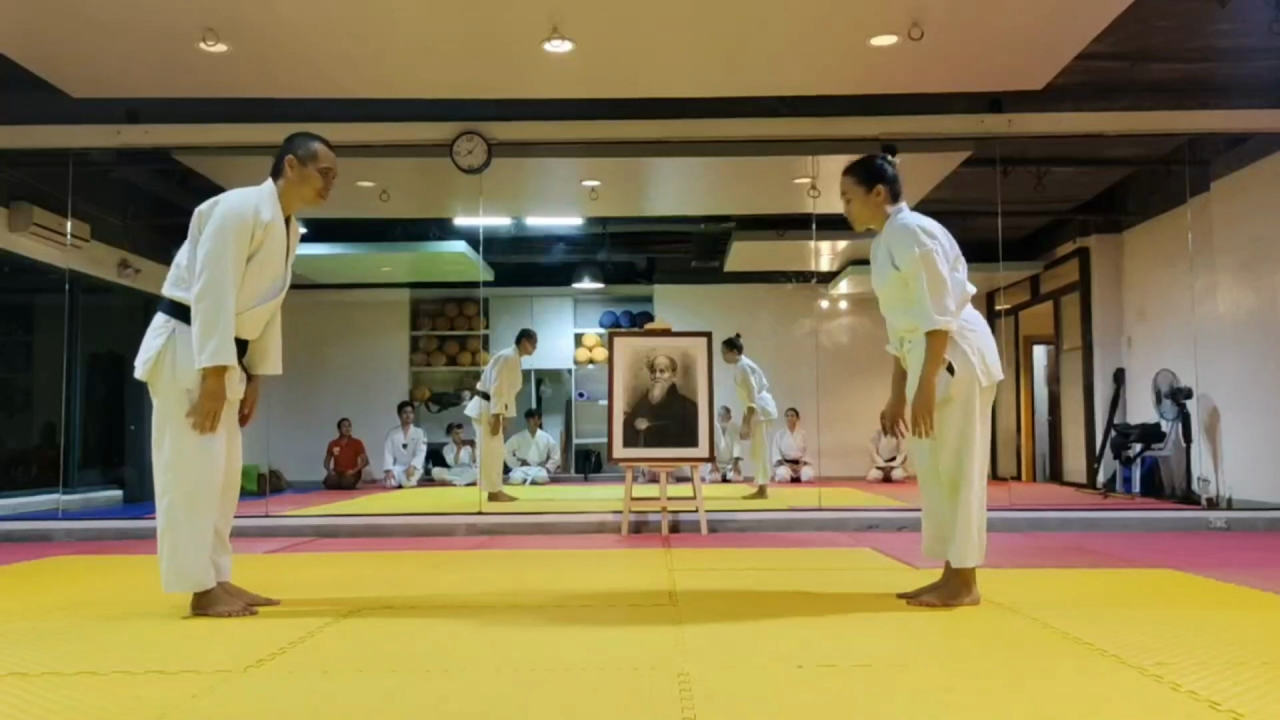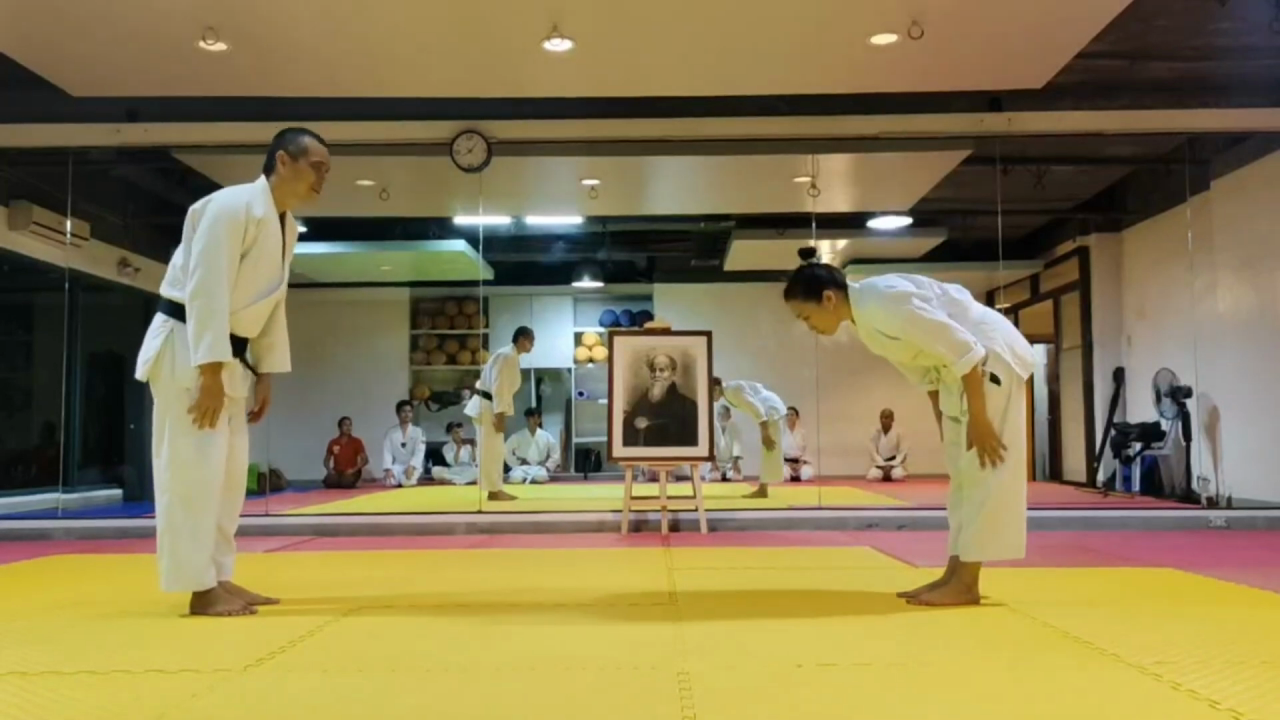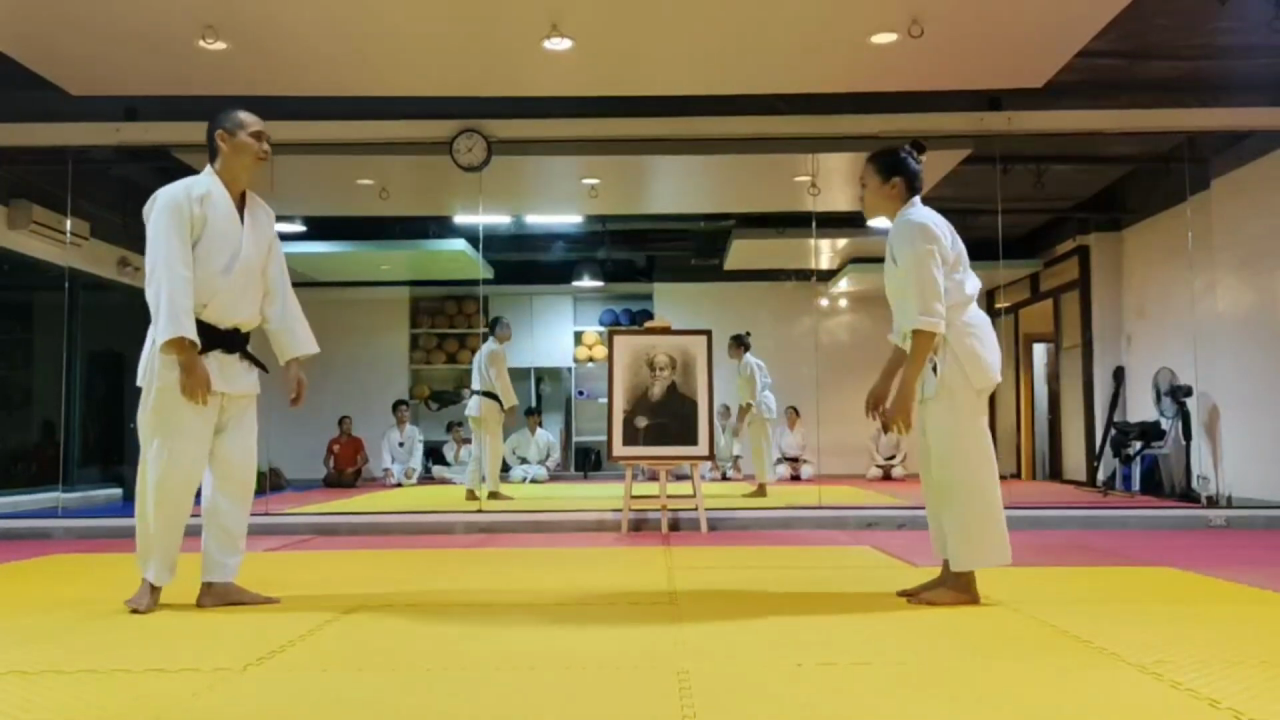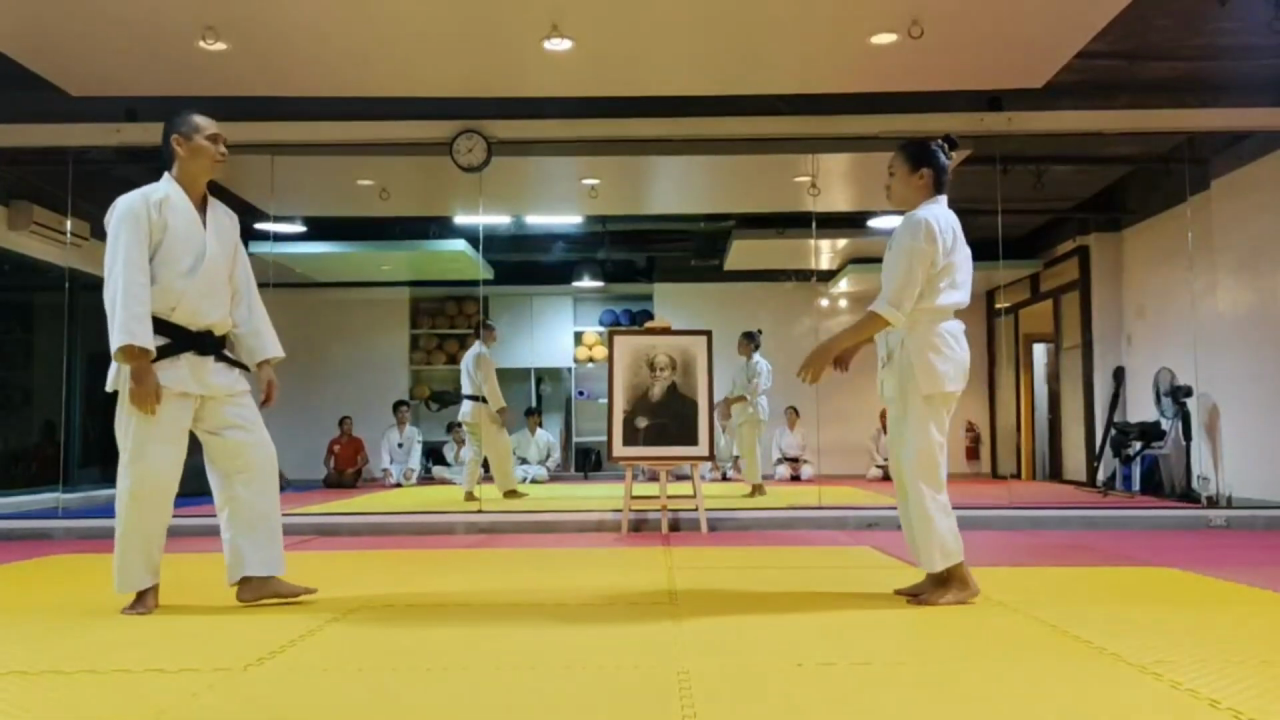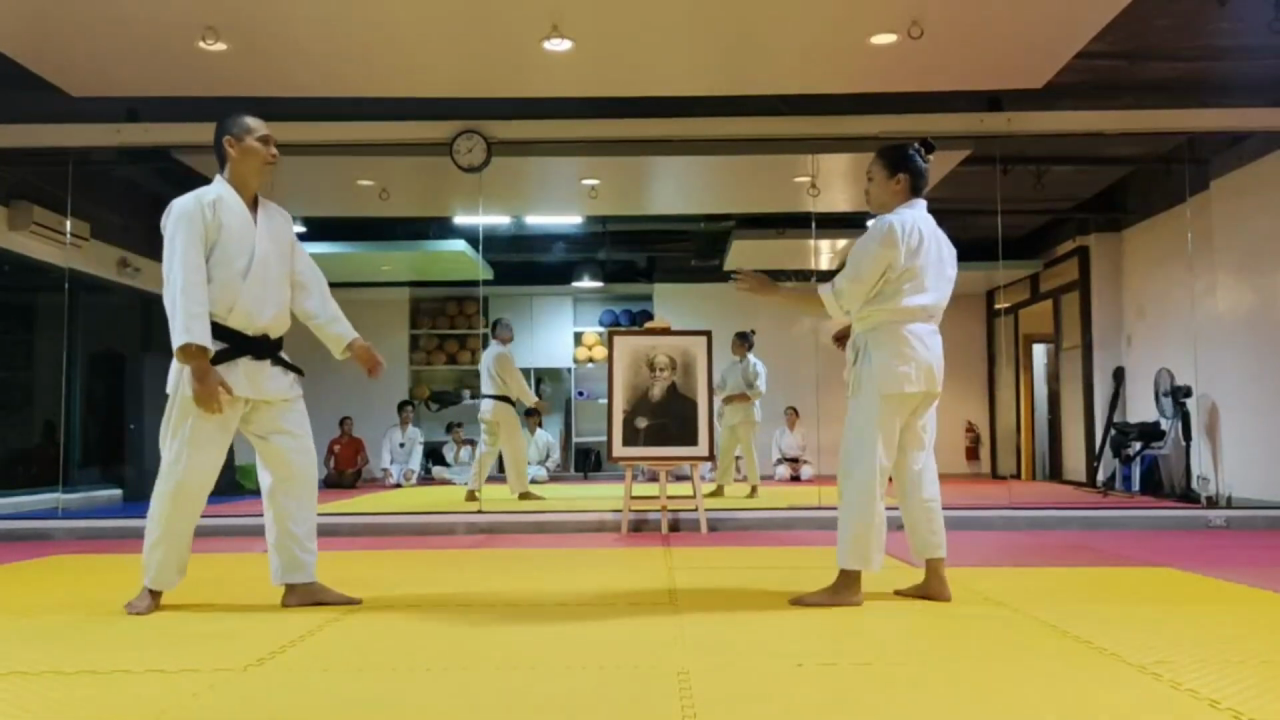
dt=0.5s
person 1, frame 1
left shoulder: (288, 229)
right shoulder: (238, 210)
right elbow: (212, 297)
left wrist: (254, 377)
right wrist: (215, 378)
left hip: (223, 358)
right hip: (187, 347)
left knee: (223, 471)
right knee: (192, 467)
left ankle: (217, 580)
right ankle: (201, 589)
person 1, frame 2
left shoulder: (286, 226)
right shoulder: (230, 208)
left elbow: (271, 306)
right elbow: (206, 294)
left wrist: (265, 374)
right wrist: (211, 374)
left hip: (227, 355)
right hip: (187, 349)
left knee: (229, 469)
right knee: (193, 466)
left ankle: (218, 577)
right ankle: (201, 588)
person 1, frame 3
left shoulder: (261, 214)
right shoulder: (179, 198)
left elbow: (276, 290)
right elbow: (169, 280)
left wrist: (294, 359)
right wrist: (186, 355)
left hip: (234, 357)
right hip: (183, 352)
left knee: (236, 469)
right knee: (173, 466)
left ankle: (218, 581)
right ankle: (152, 577)
person 1, frame 4
left shoulder: (225, 219)
right shoulder: (138, 206)
left elbow: (244, 294)
right elbow: (126, 288)
left wrist: (264, 360)
right wrist: (138, 362)
left hip: (216, 362)
right hip: (163, 359)
left knee: (253, 458)
right knee: (149, 474)
left ankle: (256, 574)
right ankle: (143, 587)
person 1, frame 5
left shoulder: (279, 219)
right shoulder: (195, 207)
left elbow: (309, 287)
right elbow: (185, 288)
left wrist: (352, 342)
right wrist: (199, 362)
left hip: (270, 366)
right hip: (215, 362)
left knee: (296, 466)
right knee: (187, 473)
left ankle: (298, 581)
right ankle: (155, 583)
person 2, frame 1
left shoulder: (911, 231)
right shoulder: (886, 242)
left elbow: (940, 316)
right elbow: (903, 329)
left wrist: (925, 388)
right wrist: (897, 393)
left hip: (957, 356)
right hip: (934, 360)
left knee: (957, 466)
right knee: (936, 470)
left ankle: (963, 583)
right ankle: (953, 576)
person 2, frame 2
left shoulder: (885, 303)
right shoulder: (863, 316)
left elbow: (964, 350)
right elbow: (922, 368)
left wrist: (979, 420)
right wrist: (946, 426)
left hip: (990, 357)
right hip: (963, 367)
left knee: (986, 469)
right knee: (964, 471)
left ankle: (965, 582)
right ankle: (956, 574)
person 2, frame 3
left shoulder: (916, 226)
right shoulder: (904, 231)
left elbow: (928, 317)
right elbow: (909, 321)
left wrist: (906, 387)
right wrist: (885, 379)
left hip: (959, 354)
right hip: (941, 356)
left knee: (960, 467)
right knee: (939, 468)
left ankle: (964, 581)
right ankle: (951, 573)
person 2, frame 4
left shoulder: (920, 223)
right shoulder: (945, 223)
left elbow: (894, 304)
left wrist: (833, 345)
right wrist: (859, 341)
left hip: (921, 355)
right hip: (937, 351)
left knee: (915, 470)
right knee: (918, 468)
left ankle: (957, 574)
right ankle: (938, 576)
person 2, frame 5
left shoulder: (890, 228)
right shoulder: (937, 235)
left elbow: (841, 295)
left wrist: (774, 289)
right wrist: (863, 323)
left hip: (890, 354)
right hip: (923, 352)
left knee: (863, 466)
right knee: (915, 466)
left ankle: (848, 583)
right ankle: (935, 578)
